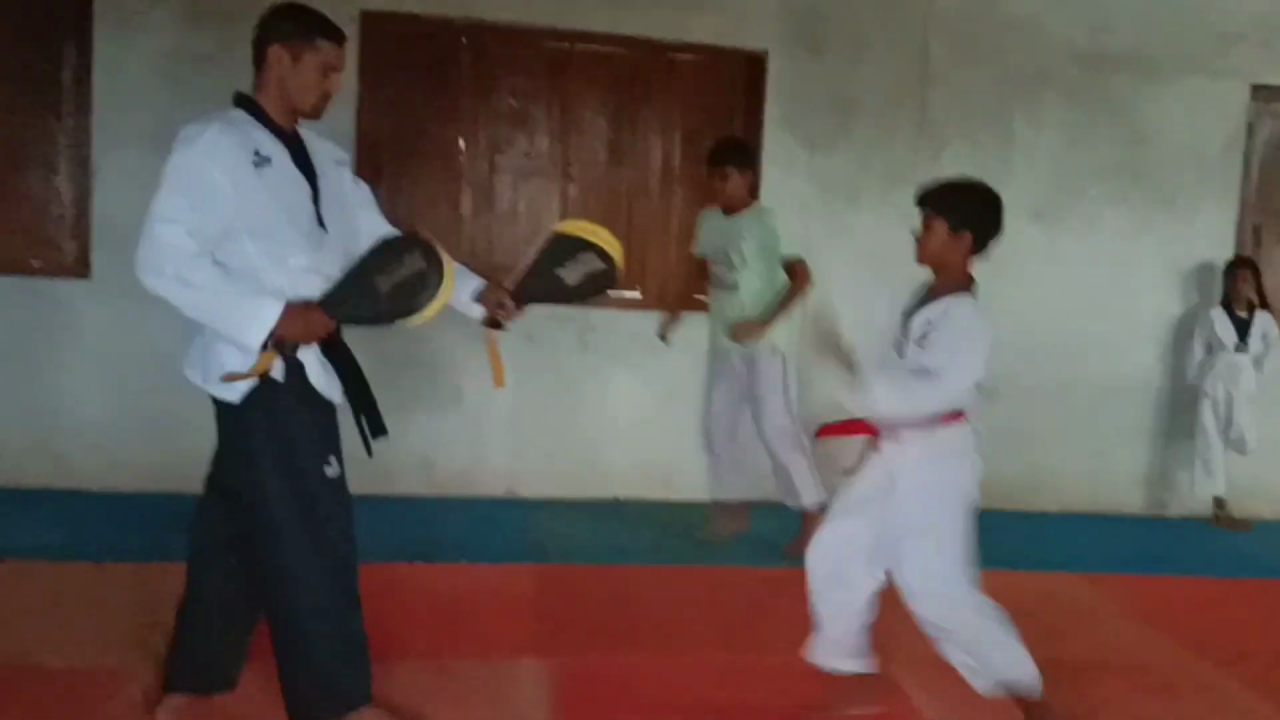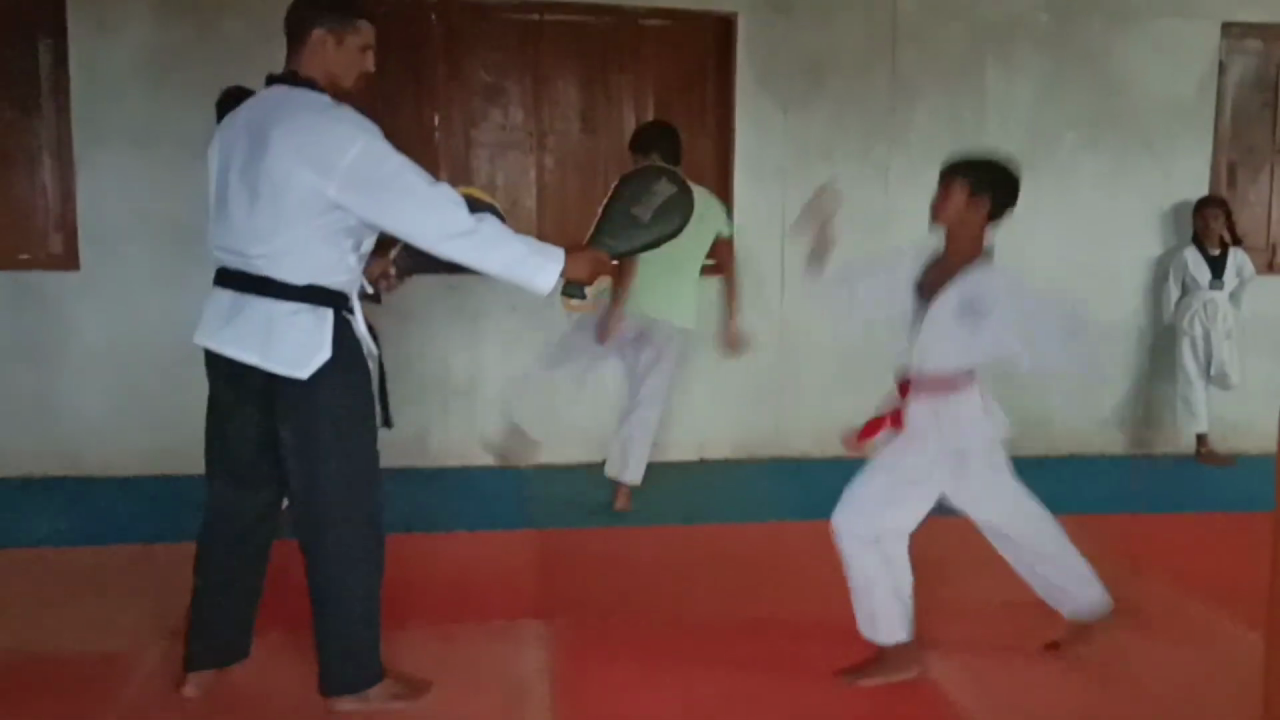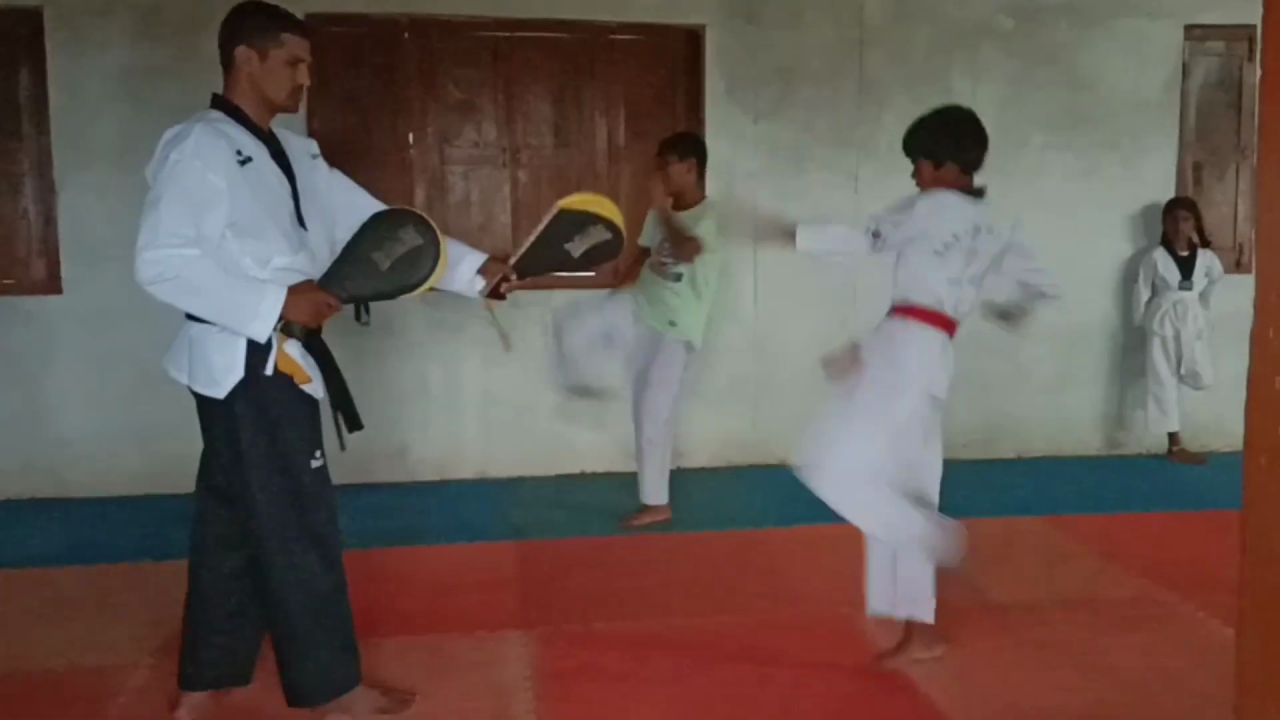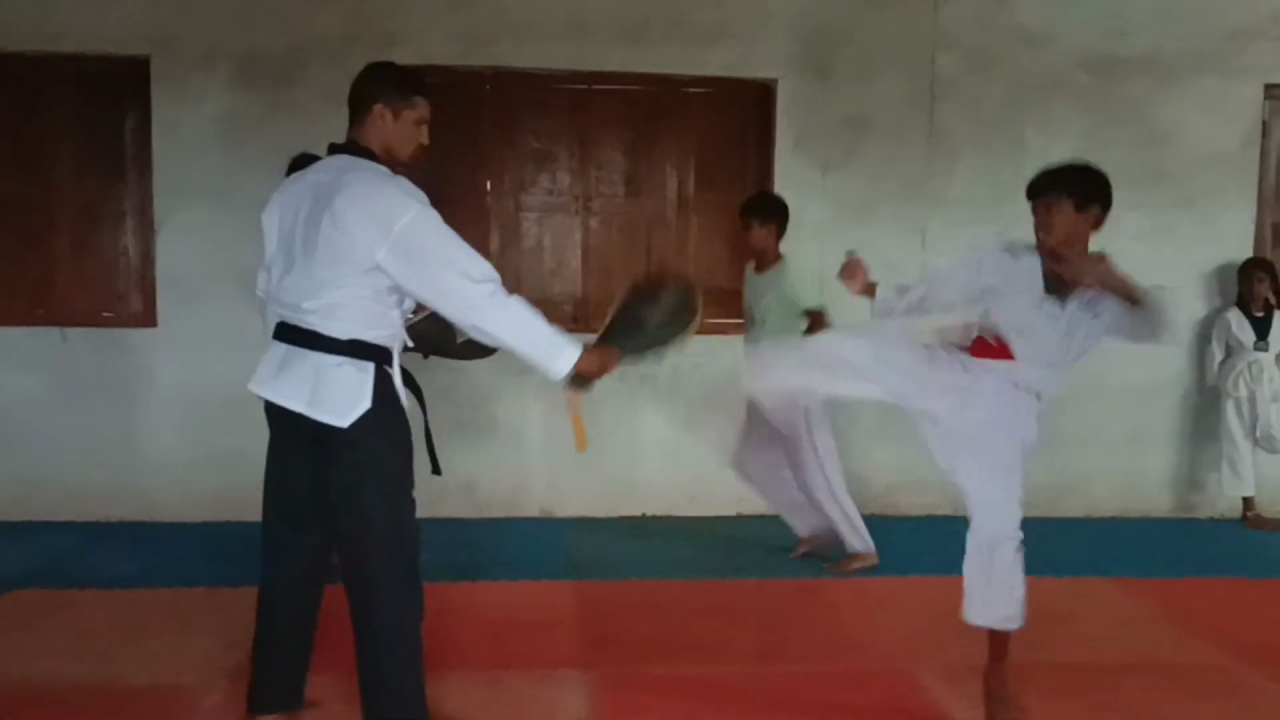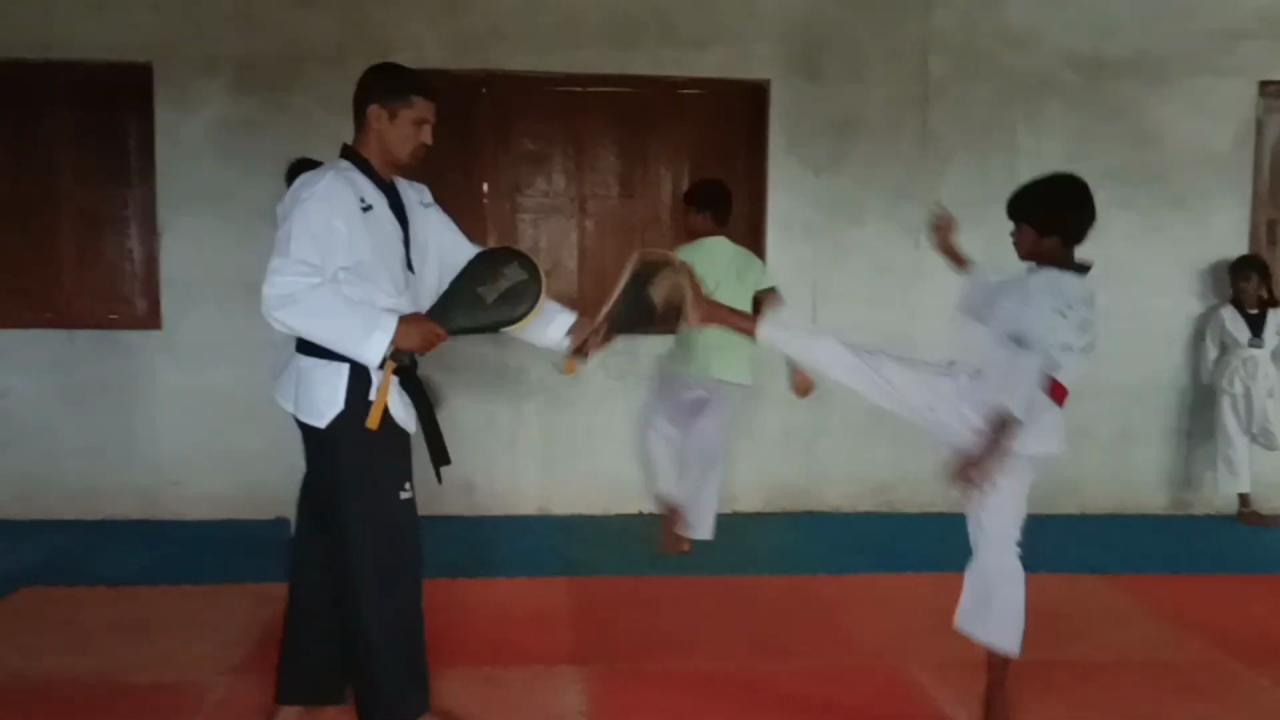
dt=1s
person 1, frame 1
left shoulder: (322, 157)
right shoulder: (213, 144)
left elbow: (380, 240)
right elbow: (163, 257)
left wrist: (473, 291)
right wrist: (269, 318)
left hip: (295, 366)
right hip: (262, 368)
left knee: (239, 522)
right knee: (310, 535)
person 1, frame 2
left shoulder: (240, 122)
right shoulder: (334, 132)
right elbow: (441, 219)
left wrist: (342, 268)
right wrist: (557, 263)
left hip: (238, 327)
right hip: (306, 339)
left knee: (239, 496)
right knee: (341, 511)
left ankle: (207, 657)
right ankle: (353, 676)
person 1, frame 3
left shoulder: (289, 154)
right shoulder: (195, 150)
left elbow: (372, 227)
right elbow: (162, 263)
left wrist: (477, 266)
right wrist: (276, 302)
left hip: (265, 364)
right hip: (247, 364)
left knee: (237, 520)
right knee: (297, 524)
person 1, frame 4
left shoulder: (296, 189)
right shoulder: (390, 198)
left elbow: (270, 287)
right elbow: (476, 295)
right wrist: (572, 355)
left hip: (295, 380)
right hip: (355, 392)
left knee: (294, 545)
right knee: (383, 559)
person 1, frame 5
left shoulder: (407, 201)
right shoulder: (326, 194)
right elbow: (284, 295)
left wrist: (566, 325)
right wrist: (387, 332)
left hip: (371, 396)
right hip: (344, 394)
left knee: (332, 549)
right knee: (381, 556)
person 2, frame 1
left shoulder: (963, 319)
right shoulder: (932, 301)
left elbow: (922, 399)
left hip: (933, 463)
right hip: (900, 458)
left knee: (938, 595)
right knee: (833, 555)
person 2, frame 2
left shoulder: (996, 288)
right shoulder: (926, 267)
left elbow: (1057, 341)
right elbow: (873, 300)
right wrist: (825, 261)
left hip: (949, 424)
right hip: (925, 417)
left knee: (861, 523)
right knee: (1015, 519)
left ankle: (897, 649)
right ankle: (1086, 610)
person 2, frame 3
left shoulder: (929, 205)
right shoulder: (991, 226)
left elbow: (867, 238)
right elbow: (1036, 286)
right wrist: (1000, 312)
left hip: (903, 348)
right hip: (930, 355)
left knee: (833, 466)
right knee: (902, 489)
left ankle: (930, 539)
right ankle: (917, 627)
person 2, frame 4
left shoulder: (1109, 293)
right shoulder: (1008, 259)
left elbow: (1149, 326)
right elbow: (935, 290)
left wrist: (1119, 288)
right wrist: (870, 289)
left hip: (1011, 400)
right hip: (959, 380)
left knee: (996, 525)
right knee: (848, 355)
left ankle: (997, 664)
person 2, frame 5
left shoulder: (1040, 284)
right shoulder: (1080, 288)
left elbow: (1022, 364)
left wrist: (993, 439)
right wrist: (953, 255)
left hip: (994, 412)
right hip: (1037, 430)
left knee: (861, 364)
right knee: (997, 553)
left ankle: (734, 321)
person 3, frame 1
left shoulder: (764, 221)
right shoulder: (707, 220)
left elbow: (800, 276)
left wrist: (763, 324)
right wrist: (677, 313)
left hip: (761, 344)
right hip: (725, 344)
left knee: (776, 427)
right knee: (718, 425)
left ankle: (812, 509)
right ankle: (733, 508)
person 3, frame 2
right shoulder: (710, 202)
left elbow: (632, 253)
right elbow: (726, 263)
left wrist: (615, 309)
right wrist: (730, 322)
left hip: (633, 308)
right hip: (676, 319)
left knee: (553, 362)
right knee: (648, 402)
left ankle: (520, 439)
right ankle: (623, 490)
person 3, frame 3
left shoulder: (708, 216)
right shoulder: (661, 214)
left elbow: (687, 252)
right elbow: (637, 258)
left wrist: (665, 211)
left hip: (676, 330)
right hip: (641, 310)
left knee: (653, 413)
right knee: (569, 330)
left ankle: (656, 504)
right ankle: (586, 382)
person 3, frame 4
left shoulder: (787, 278)
right shoulder: (751, 272)
left elbow: (821, 324)
left knee: (815, 472)
right knee: (753, 462)
left ankle: (861, 548)
right ankle: (816, 529)
person 3, frame 5
left shoulder: (683, 256)
right shoulder: (746, 260)
right wrist: (797, 367)
left hip: (693, 364)
right hip: (735, 370)
left knee: (658, 435)
right knee: (708, 455)
left ankle: (677, 520)
right ankle: (695, 531)
person 4, frame 1
right shoulder: (1213, 316)
right elbow: (1197, 352)
right wrist: (1198, 381)
left hip: (1243, 386)
right hip: (1215, 386)
left knee: (1244, 443)
right knee: (1211, 444)
right ankle: (1220, 507)
person 4, frame 2
left shoulder: (1237, 256)
right shoulder: (1186, 256)
left elbow: (1247, 280)
right elbow: (1172, 292)
left wrist: (1231, 309)
right wrist: (1173, 324)
left hip: (1222, 324)
right hip: (1193, 324)
left knee: (1228, 380)
right knee: (1193, 382)
right ankle: (1203, 445)
person 4, frame 3
left shoulder: (1205, 257)
right shoulder: (1155, 257)
left elbow: (1215, 279)
right elbow: (1142, 293)
left wrist: (1200, 308)
right wrist: (1144, 322)
left hip: (1192, 324)
right hip: (1163, 324)
left knee: (1201, 379)
right knee: (1164, 382)
right ankle: (1175, 445)
person 4, frame 4
right shoulder: (1229, 318)
right elbow: (1215, 354)
right wrist: (1218, 384)
right hip: (1237, 387)
right knee: (1238, 445)
right ankle: (1250, 510)
person 4, frame 5
right shoulder: (1223, 315)
right elbow: (1210, 351)
right wrist: (1211, 381)
right hip: (1233, 383)
right knee: (1235, 441)
right ankle: (1245, 506)
